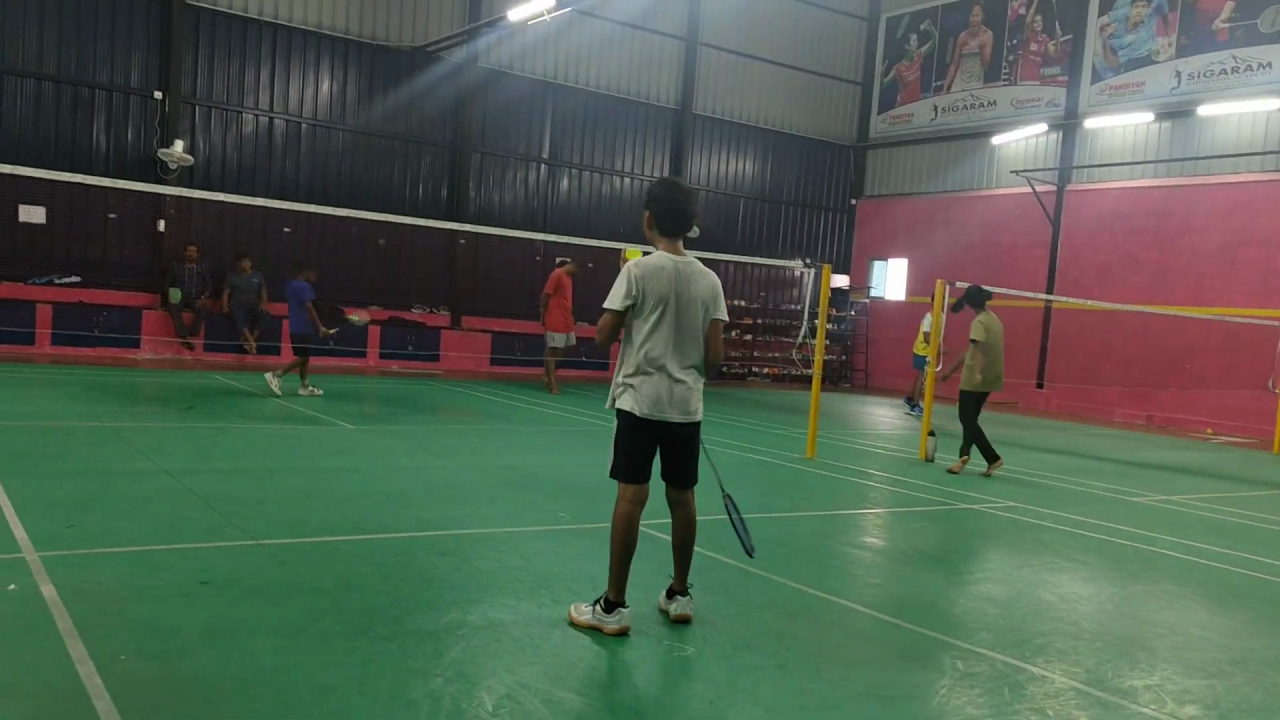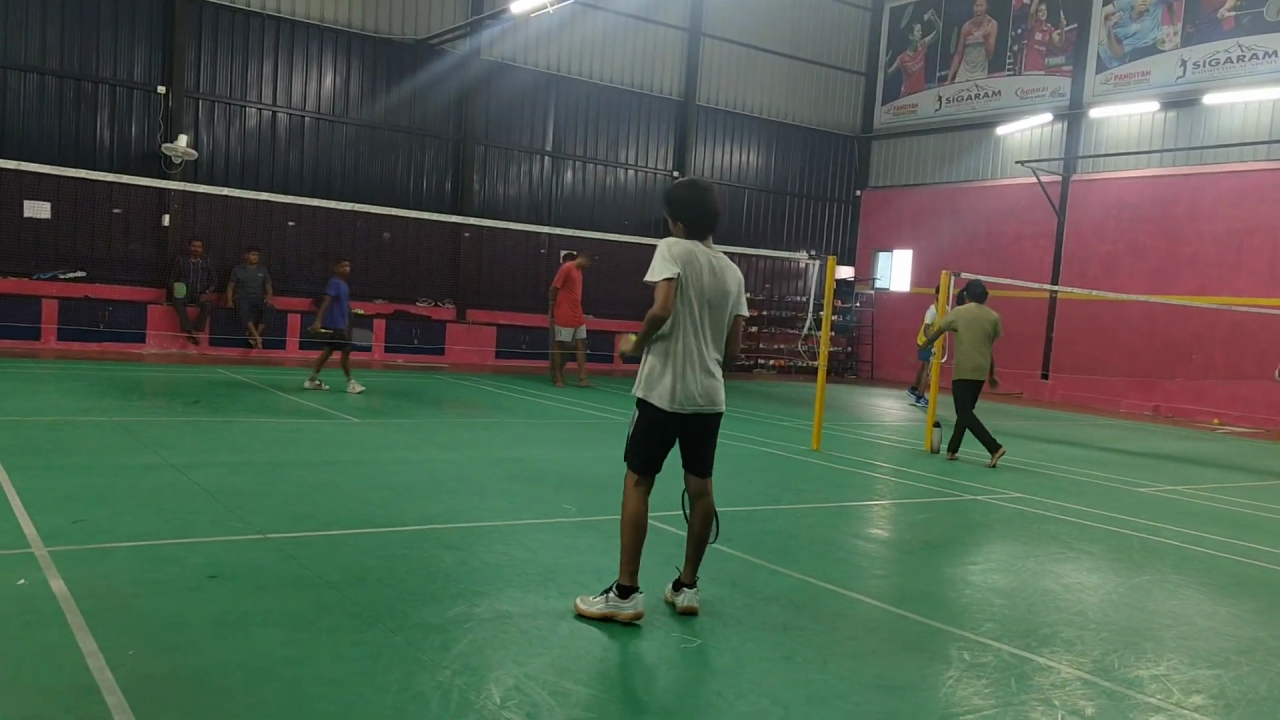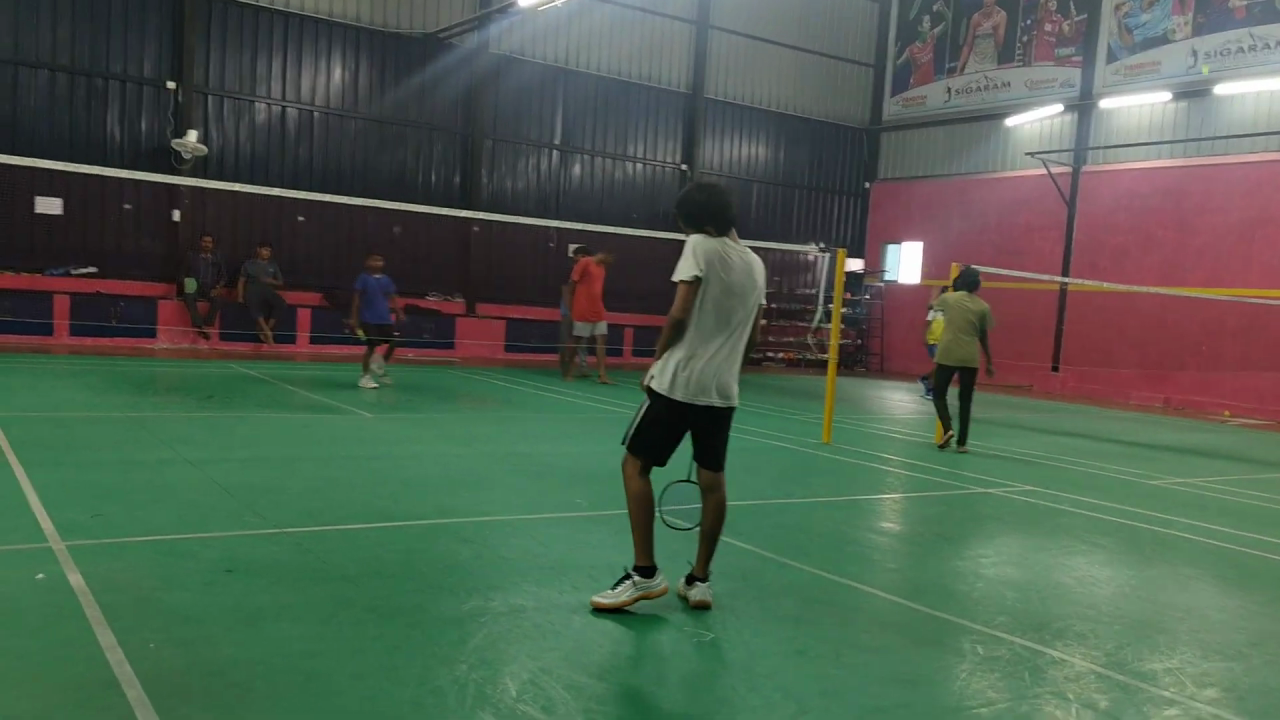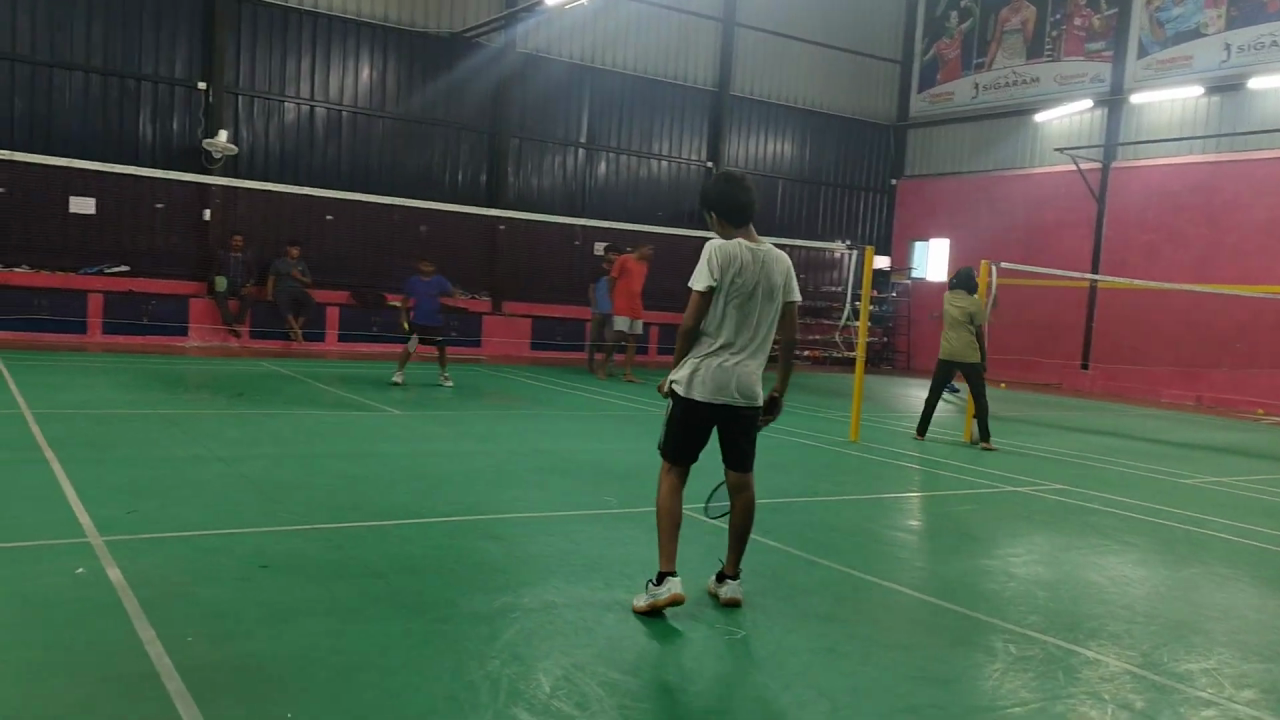
dt=0.3s
person 1, frame 1
left shoulder: (640, 269)
right shoulder: (709, 280)
left elbow: (604, 336)
right elbow: (715, 355)
left hip: (639, 401)
right hip: (686, 407)
left knee: (630, 499)
right knee: (683, 500)
left ankle: (613, 606)
right ankle: (679, 595)
person 1, frame 2
left shoulder: (673, 250)
right shoulder: (734, 272)
left elbow: (661, 309)
right elbow: (733, 348)
left wrist: (637, 341)
left hip: (663, 392)
right hip: (710, 398)
left knee: (637, 484)
right knee: (700, 490)
left ankle: (626, 592)
right ankle: (687, 587)
person 1, frame 3
left shoulder: (701, 247)
right shoulder: (756, 264)
left elbow: (679, 315)
left wrist: (655, 363)
left hip: (677, 383)
right hip: (723, 390)
left knee: (636, 466)
right knee: (713, 483)
left ankle: (646, 571)
right ankle: (699, 581)
person 1, frame 4
left shoulder: (719, 250)
right shoulder: (782, 262)
left elbow: (692, 321)
right elbow: (789, 337)
left wrist: (674, 368)
right wrist: (779, 390)
left hip: (698, 382)
right hip: (746, 390)
left knee: (672, 473)
right knee: (741, 483)
left ankle: (666, 578)
right ankle: (730, 579)
person 2, frame 1
left shoulder: (979, 321)
right shoulder: (993, 320)
left elbow: (978, 350)
left wrist: (978, 374)
right wrist: (952, 369)
left hip: (975, 380)
right hip: (991, 378)
left knee: (968, 419)
right knee: (970, 418)
left ankle: (992, 458)
right ankle: (964, 454)
person 2, frame 2
left shoulder: (959, 312)
right shoulder: (994, 317)
left elbow: (936, 333)
right elbow: (990, 347)
left wrist: (920, 349)
right wrist: (992, 374)
left hip: (963, 369)
right hip: (982, 370)
left knee: (964, 412)
right knee: (966, 410)
left ankle: (994, 447)
right ankle: (952, 448)
person 2, frame 3
left shoulder: (948, 298)
right shoulder: (984, 307)
left elbow: (935, 304)
right elbow: (984, 337)
right wrist: (990, 362)
left hip: (947, 356)
right hip: (971, 359)
left knee: (939, 395)
right knee: (965, 400)
left ankle: (948, 429)
right ankle: (961, 442)
person 2, frame 4
left shoulder: (948, 296)
right shoulder: (976, 304)
right elbow: (980, 335)
right wrist: (984, 360)
left hip: (947, 354)
right hip: (970, 355)
left knee: (934, 393)
right knee: (979, 397)
left ankle: (921, 431)
right ankle: (985, 439)
